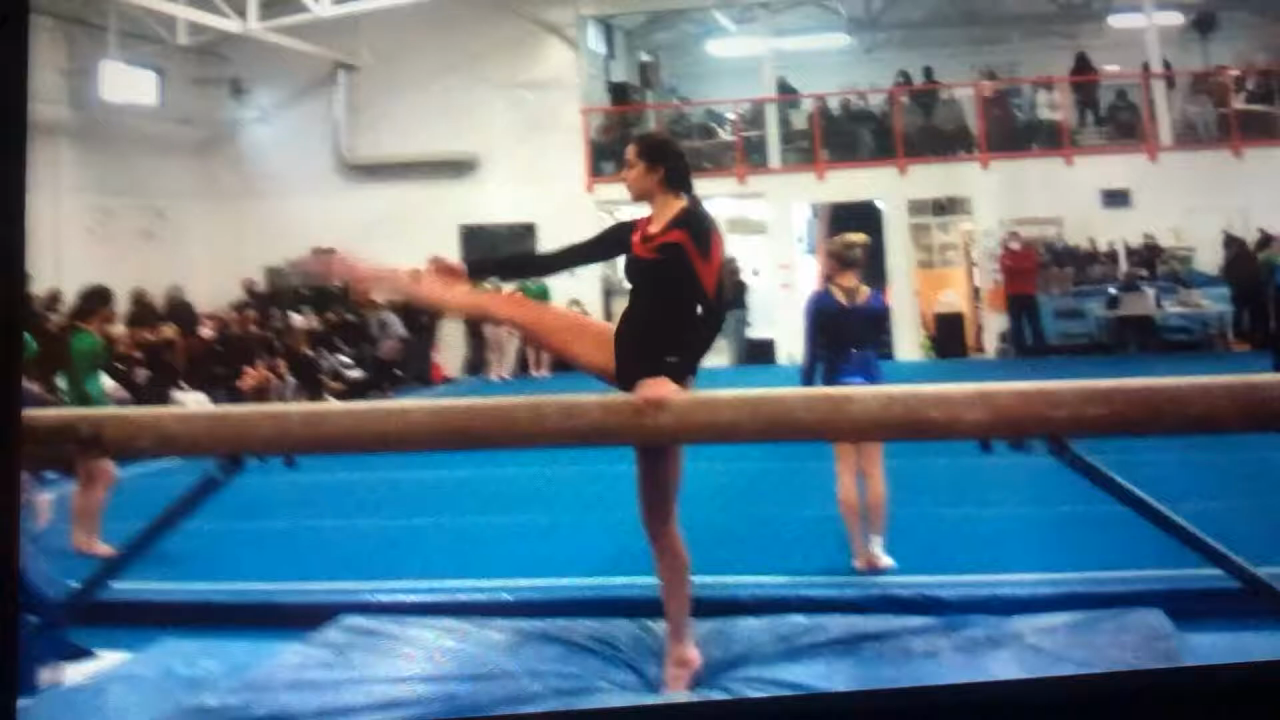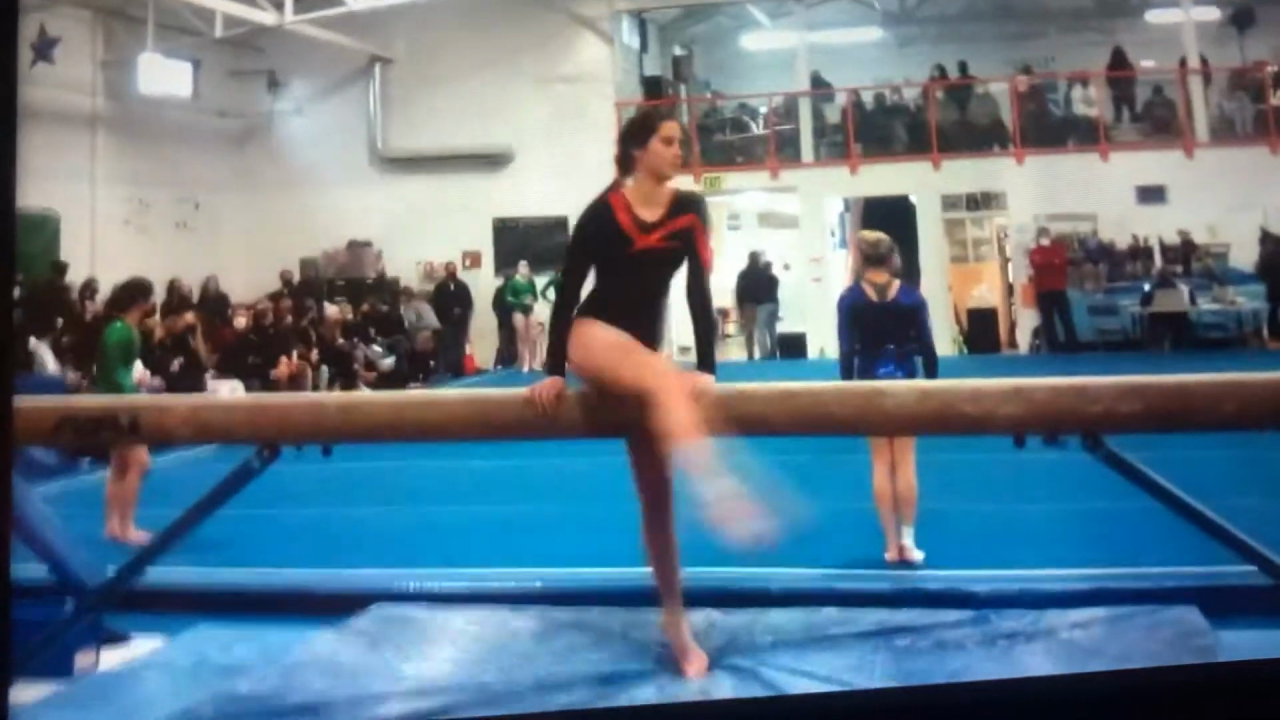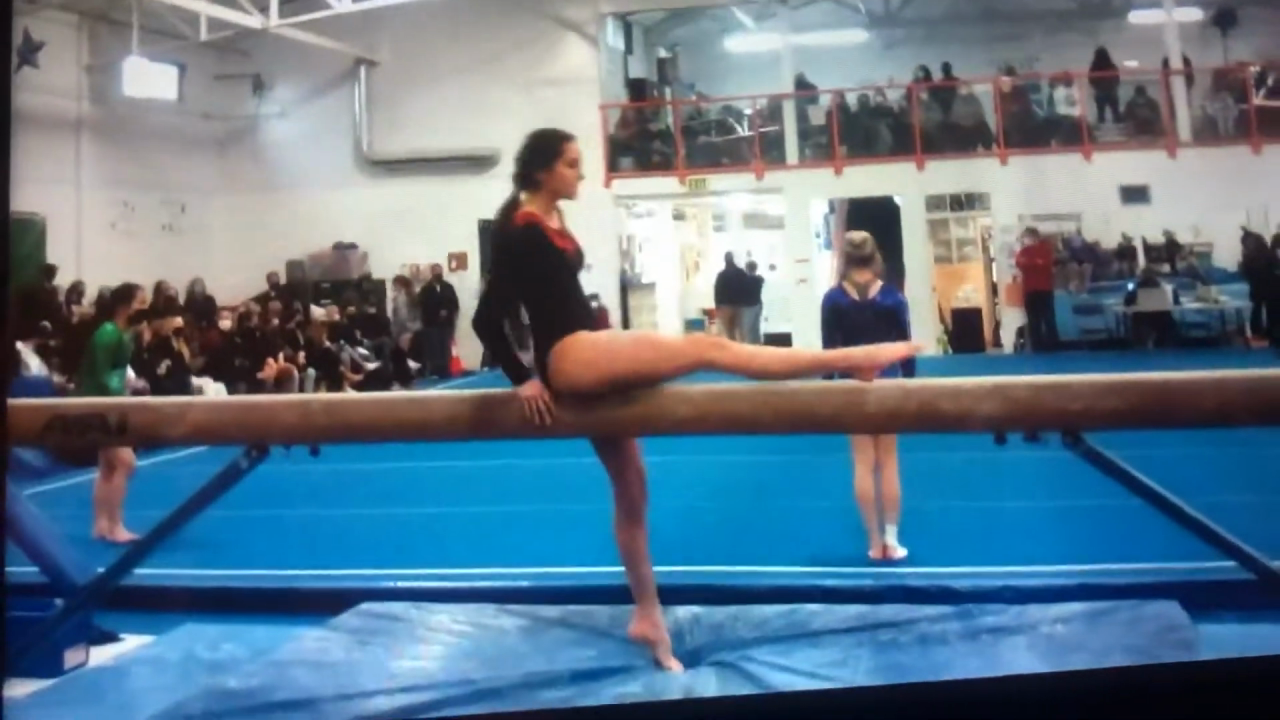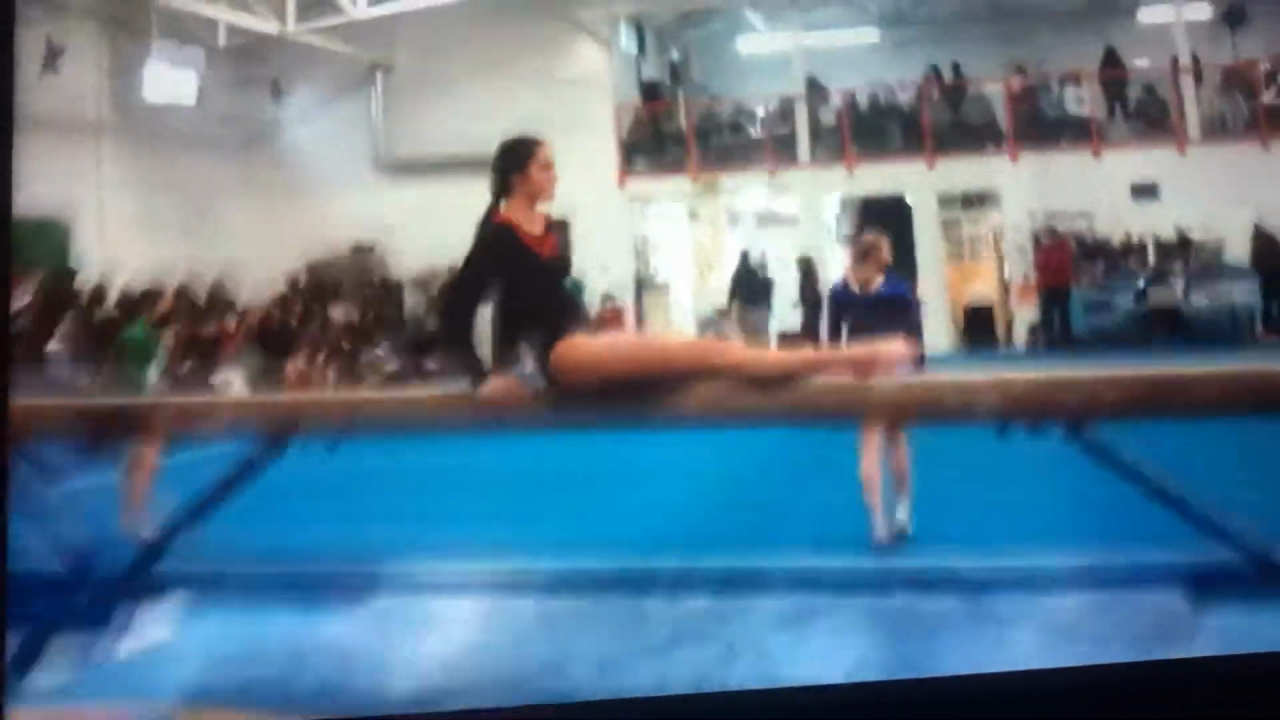
dt=0.7s
person 1, frame 1
left shoulder: (696, 226)
right shoulder: (633, 232)
left elbow: (713, 313)
right elbow: (556, 261)
left wrist: (676, 377)
left hip: (657, 375)
right hip: (621, 352)
left knee: (659, 518)
right knee: (502, 303)
left ankle: (680, 646)
right ankle: (375, 276)
person 1, frame 2
left shoulder: (690, 208)
right shoulder: (604, 211)
left elbow: (699, 290)
right elbow: (568, 290)
left wrist: (706, 370)
right wrist: (554, 373)
left hip: (643, 347)
right hip: (597, 334)
left knee: (656, 492)
right knee: (666, 382)
left ankle: (675, 624)
right ankle: (722, 497)
person 1, frame 3
left shoulder: (550, 221)
right shoulder: (521, 232)
right elbow: (487, 318)
right wrist: (523, 379)
left hip: (588, 359)
right hip: (572, 357)
left knee: (631, 485)
right knee: (710, 349)
left ankle: (648, 615)
right ankle: (849, 358)
person 1, frame 4
left shoulder: (545, 230)
right shoulder: (499, 238)
right elbow: (454, 308)
right wrist: (483, 377)
left hip: (590, 343)
right hip: (568, 355)
left knee: (712, 353)
right knee: (712, 354)
right ankle: (849, 357)
person 2, frame 1
left shoulder: (820, 301)
right shoulder: (876, 300)
left elbow: (813, 352)
right elbow: (879, 344)
left wrist: (807, 391)
left hip: (836, 388)
right hip: (870, 386)
left knee: (846, 473)
right knee: (874, 471)
left ankle: (860, 552)
right ankle: (877, 549)
person 2, frame 2
left shoulder: (850, 298)
right shoulder: (911, 295)
left elbow: (847, 349)
right elbow: (926, 346)
left hip: (870, 382)
right hip: (905, 381)
left knee: (880, 465)
right knee: (905, 464)
left ankle: (891, 544)
right ankle: (908, 542)
person 2, frame 3
left shoulder: (833, 299)
right shoulder: (892, 296)
left elbow: (829, 349)
right hip: (887, 381)
left knee: (863, 465)
right knee: (888, 464)
left ankle: (875, 542)
right ankle: (891, 540)
person 2, frame 4
left shoulder: (840, 292)
right shoulder: (898, 288)
left elbow: (834, 337)
right elbow: (912, 332)
right hip: (894, 366)
left knee: (869, 446)
right knee: (898, 441)
left ankle: (879, 522)
right ankle: (902, 512)
person 3, frame 1
left shoulder: (84, 337)
right shoulder: (85, 341)
right elbow: (81, 385)
right wrist: (102, 403)
left knee: (86, 479)
right knee: (105, 475)
left ankle: (79, 537)
right ankle: (91, 539)
person 3, frame 2
left shoulder: (129, 329)
right shoulder: (119, 330)
left elbow: (123, 369)
right elbow: (113, 375)
left wrist: (135, 381)
right wrist: (132, 389)
left knee: (120, 466)
right knee: (138, 462)
left ankle: (113, 524)
right ankle: (125, 527)
person 3, frame 3
left shoulder: (124, 334)
right shoulder: (108, 334)
left elbow: (117, 372)
right elbow: (102, 376)
right wrist: (119, 399)
left knee: (108, 466)
right knee: (124, 463)
left ankle: (101, 524)
right ankle: (114, 527)
person 3, frame 4
left shoulder: (144, 333)
right shoulder: (138, 335)
right elbow: (133, 373)
left knee: (139, 461)
right knee: (145, 461)
left ankle: (130, 518)
right ankle: (135, 519)
